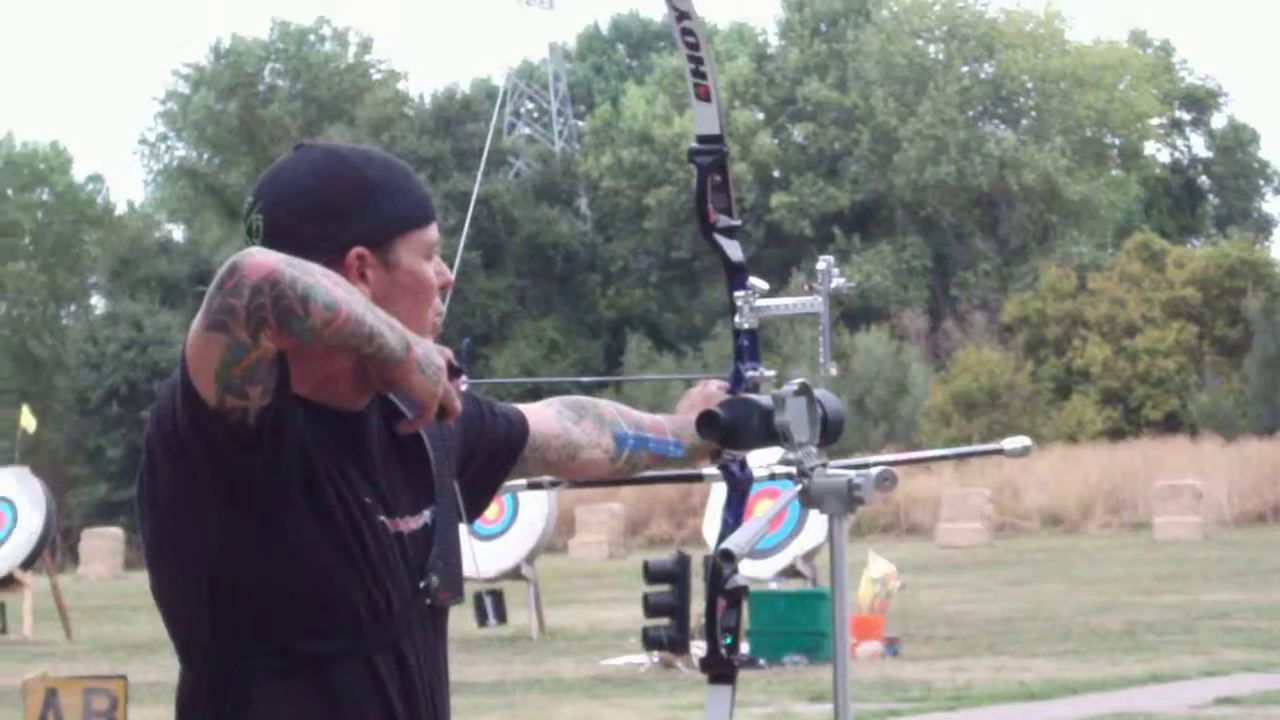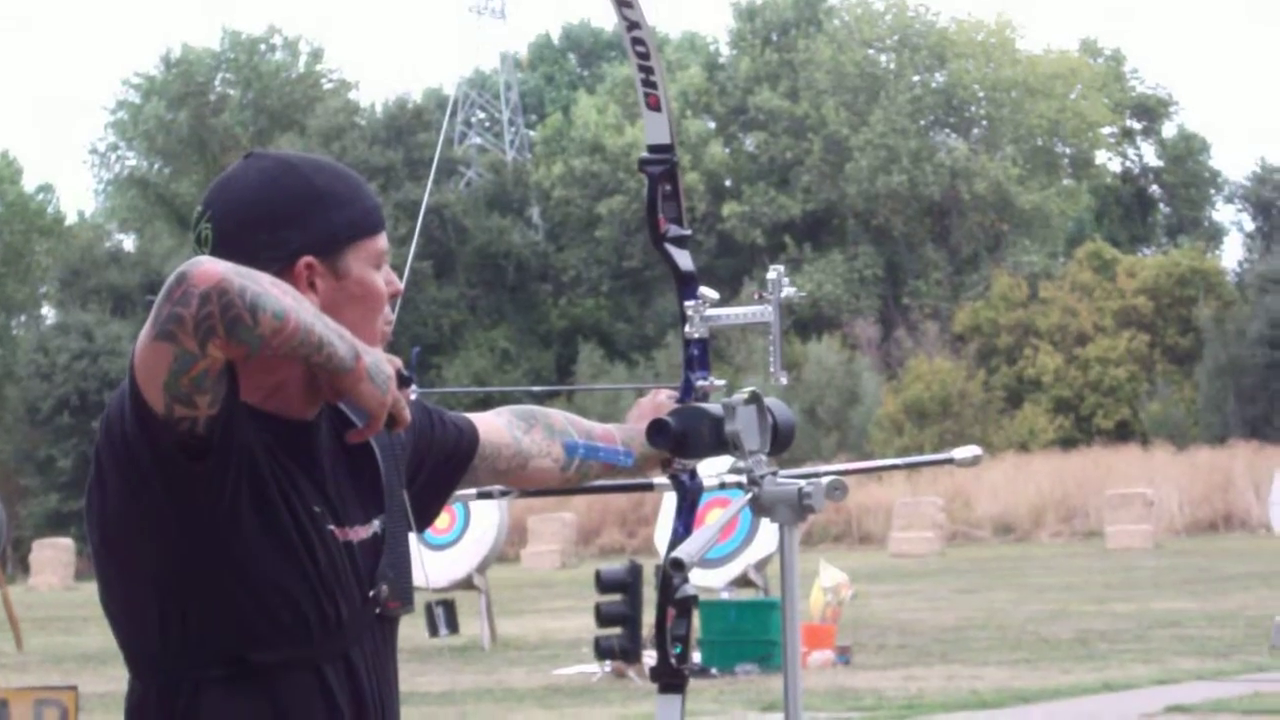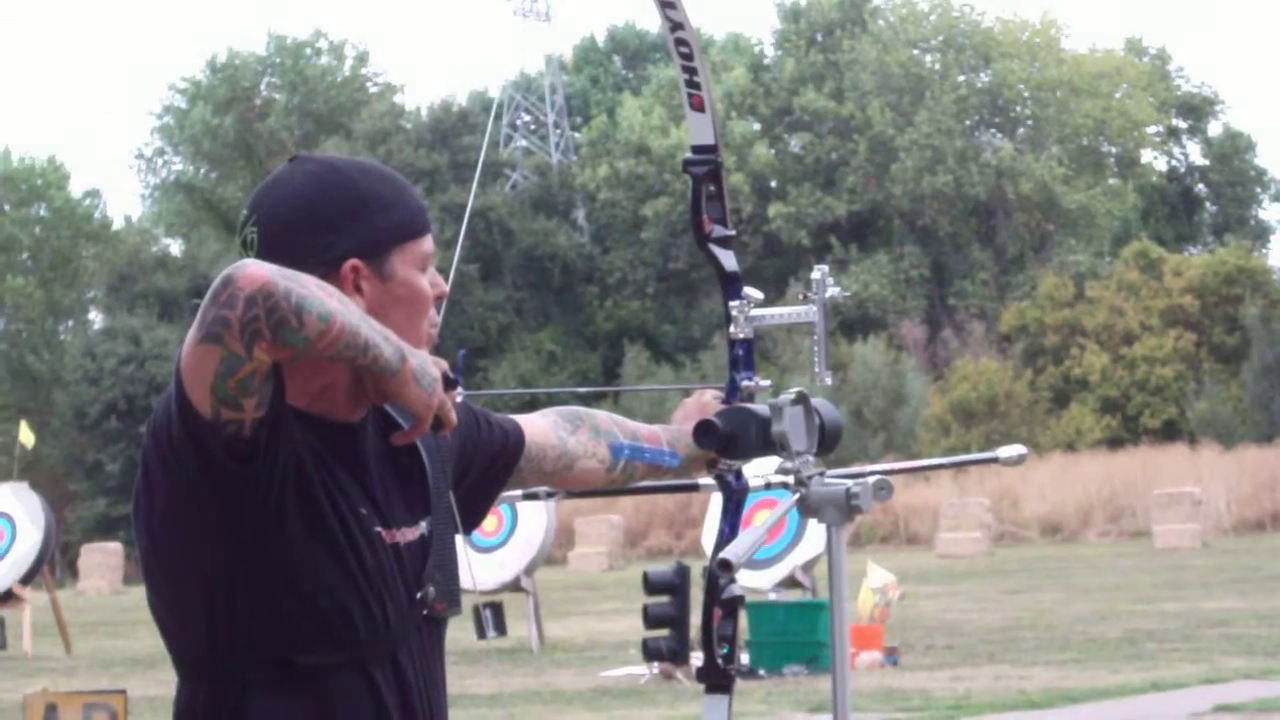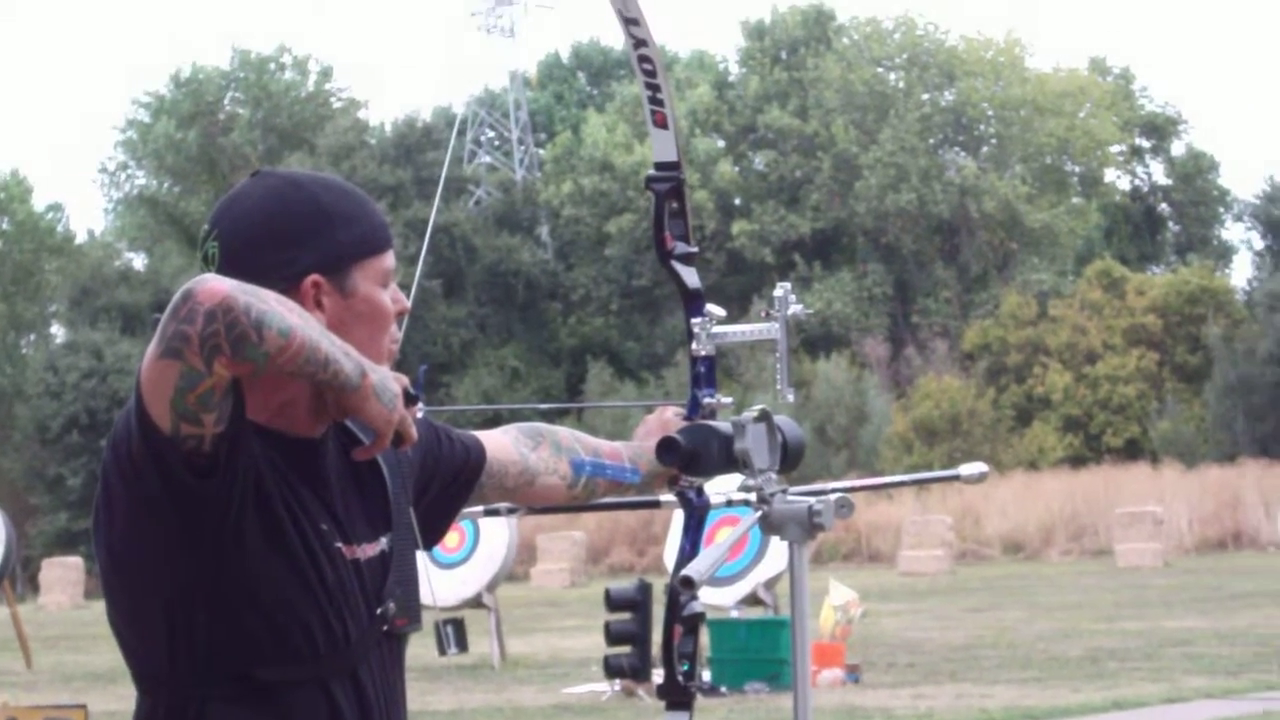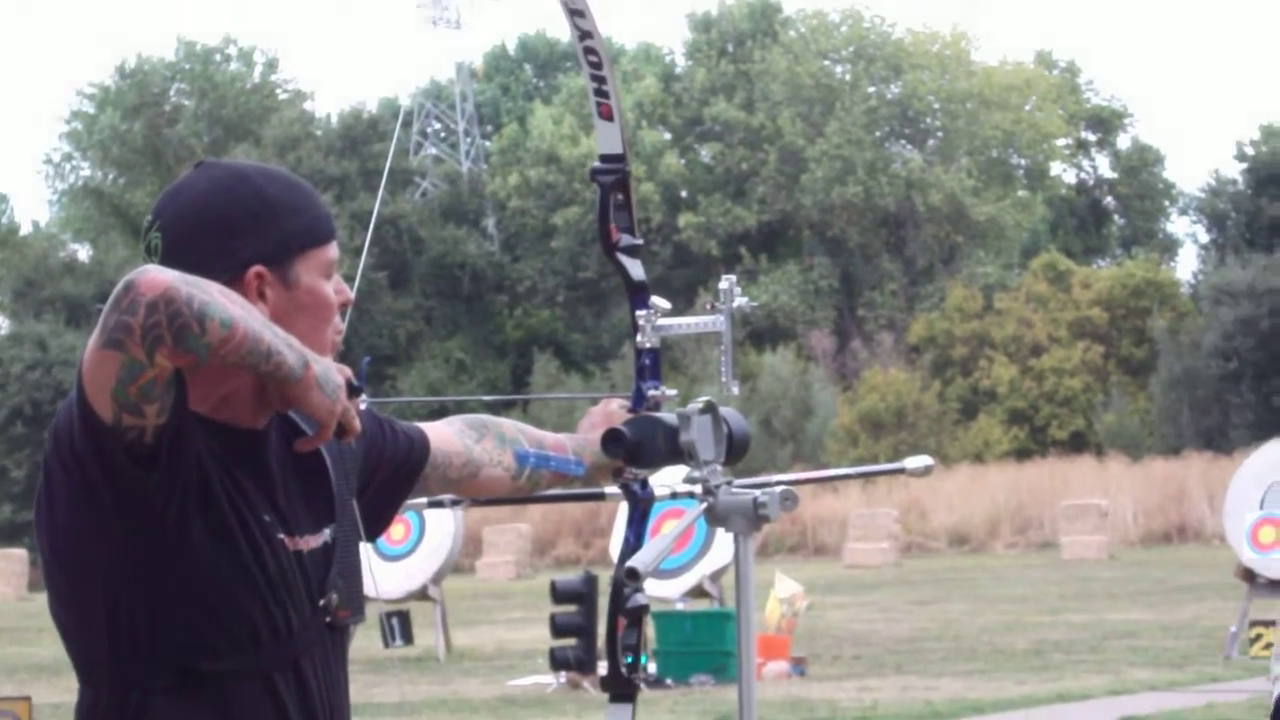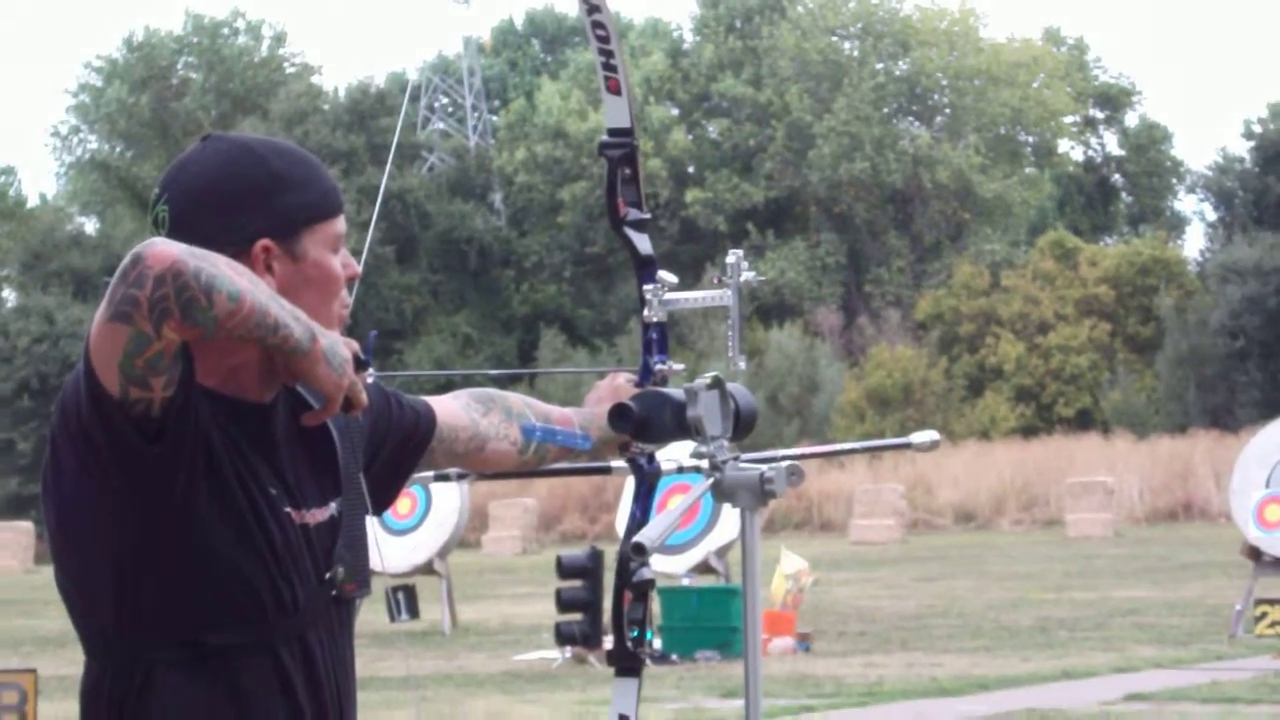
dt=0.4s
person 1, frame 1
left shoulder: (423, 421)
right shoulder: (235, 425)
left elbow: (566, 432)
right elbow: (254, 281)
left wrist: (683, 432)
right wrist: (398, 351)
person 1, frame 2
left shoulder: (372, 430)
right shoulder: (179, 434)
left elbow: (518, 442)
right elbow: (203, 290)
left wrist: (632, 440)
right wrist: (347, 358)
person 1, frame 3
left shoulder: (416, 431)
right shoulder: (228, 437)
left elbow: (562, 441)
right elbow: (249, 291)
left wrist: (679, 440)
right wrist: (394, 362)
person 1, frame 4
left shoulder: (377, 448)
right shoulder: (184, 453)
left elbow: (523, 458)
right elbow: (208, 307)
left wrist: (640, 458)
right wrist: (354, 379)
person 1, frame 5
left shoulder: (320, 438)
right shoulder: (125, 442)
left elbow: (468, 448)
right elbow: (149, 297)
left wrist: (584, 450)
right wrist: (295, 368)
person 1, frame 6
left shoulder: (328, 410)
right shoulder: (124, 415)
left elbow: (476, 424)
right elbow: (158, 269)
left wrist: (590, 424)
right wrist: (302, 340)
